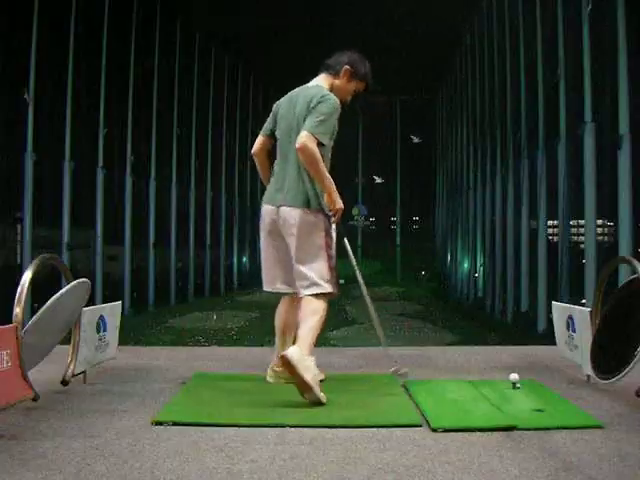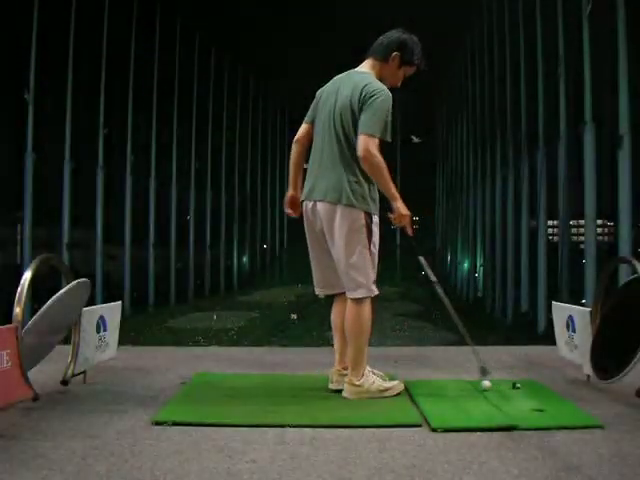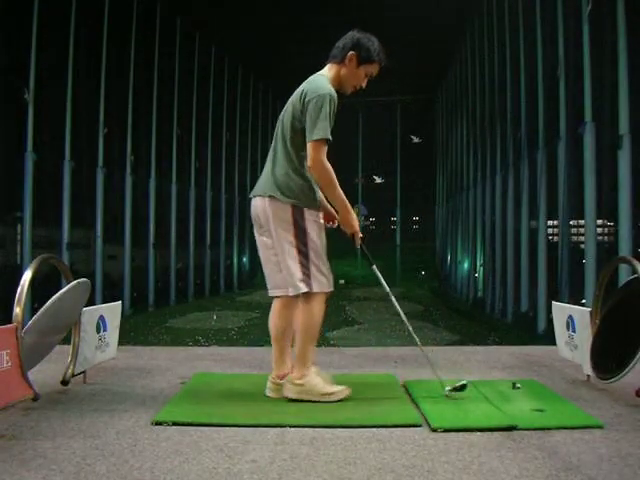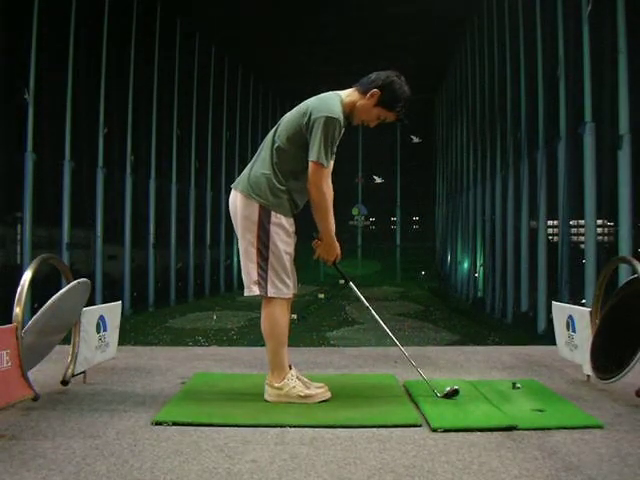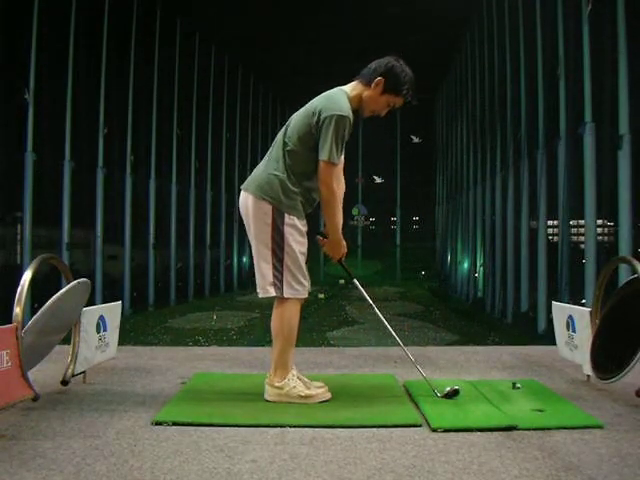
dt=1s
person 1, frame 1
left shoulder: (285, 100)
right shoulder: (327, 100)
left elbow: (258, 151)
right elbow: (304, 144)
right wrist: (330, 190)
left hip: (273, 205)
right hip: (306, 206)
left knee: (291, 288)
right knee: (317, 288)
left ankle: (282, 360)
right ankle: (301, 354)
person 1, frame 2
left shoulder: (331, 86)
right shoulder: (377, 92)
left elbow: (300, 140)
right elbow: (367, 152)
left wrist: (295, 187)
right wrist: (396, 202)
left hip: (315, 201)
right hip: (349, 203)
left knee: (341, 289)
right knee: (360, 290)
left ankle: (342, 368)
right ankle: (358, 378)
person 1, frame 3
left shoulder: (310, 88)
right shoulder: (323, 92)
right elbow: (316, 161)
left wrist: (322, 204)
right wrist: (346, 211)
left hip: (271, 199)
right hip: (289, 203)
left knee: (287, 291)
right knee: (313, 289)
left ankle: (281, 374)
right ankle: (301, 376)
person 1, frame 4
left shoulder: (331, 110)
right shoulder: (330, 113)
left elbow: (324, 181)
right elbow: (315, 183)
left wrist: (329, 235)
right wrist: (328, 238)
left hip: (266, 201)
right hip: (262, 201)
left knee: (283, 291)
right knee: (276, 292)
left ankle: (282, 374)
right ankle: (279, 381)
person 1, frame 5
left shoulder: (336, 104)
right shoulder: (338, 111)
left elbow: (336, 176)
right elbow: (326, 181)
left wrist: (336, 230)
right wrist: (335, 237)
left hip: (265, 198)
right hip: (275, 202)
left knee: (288, 291)
right knee: (290, 291)
left ankle: (281, 373)
right ankle: (280, 381)
